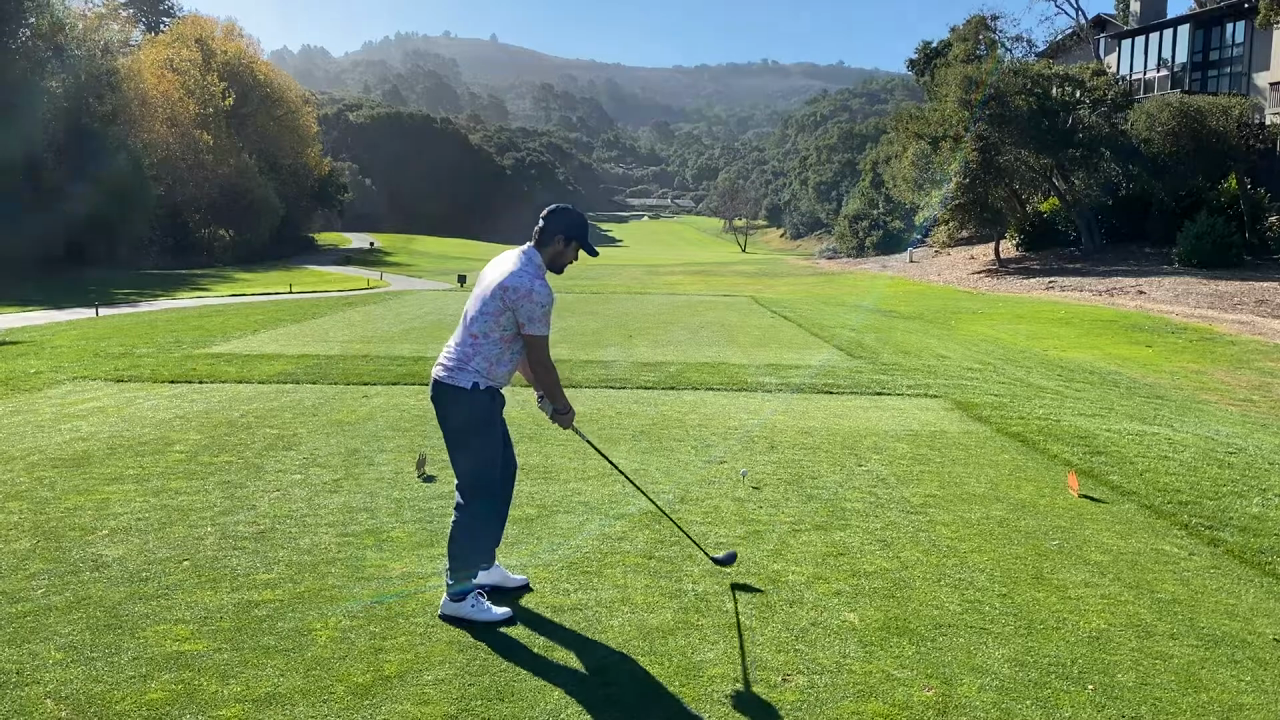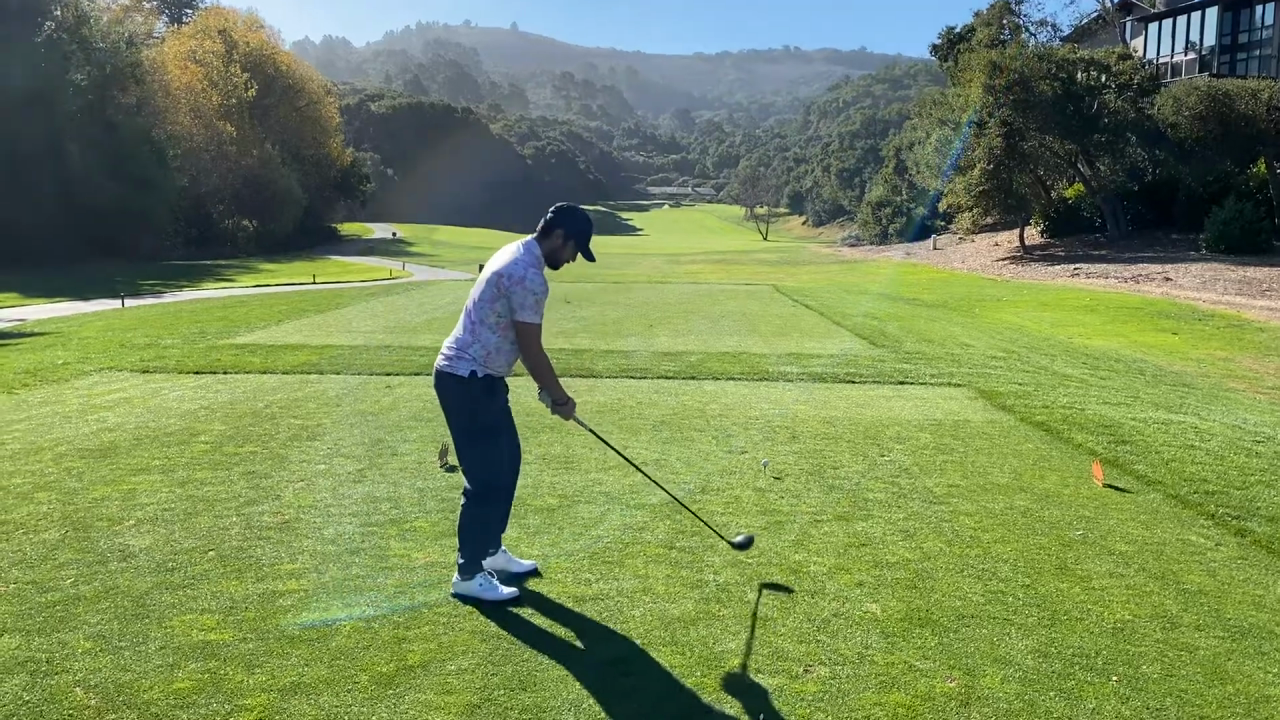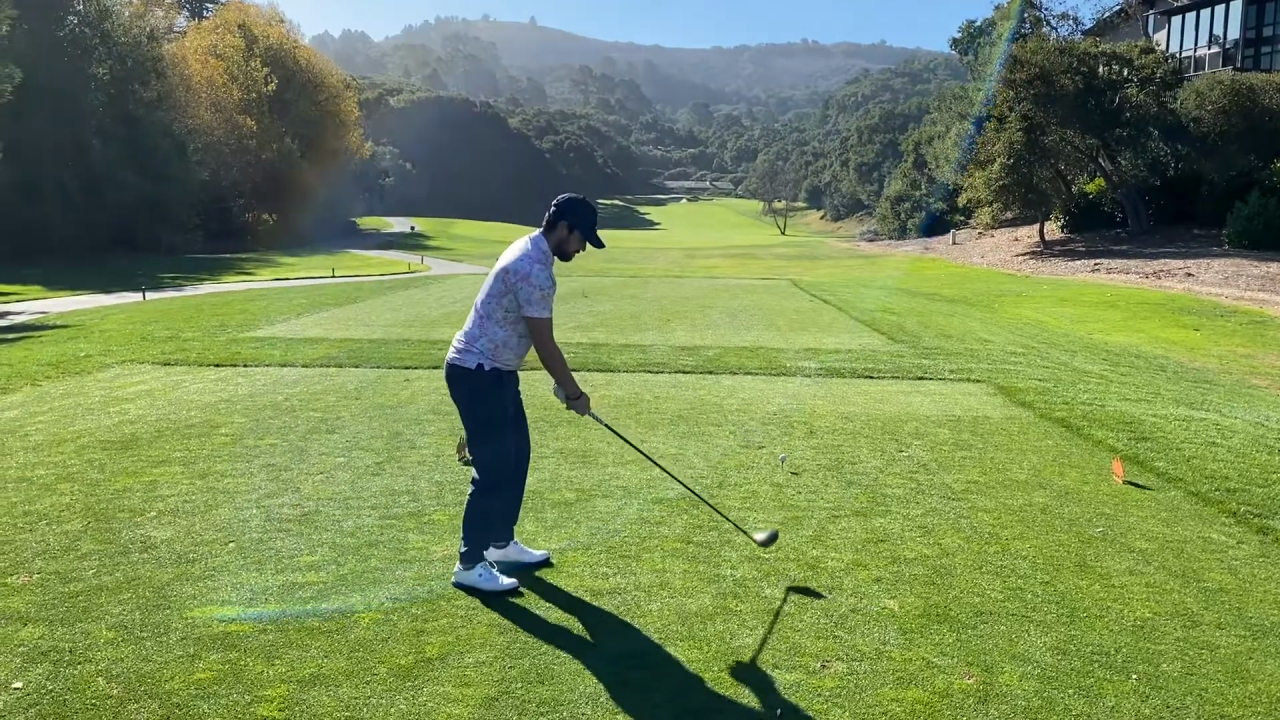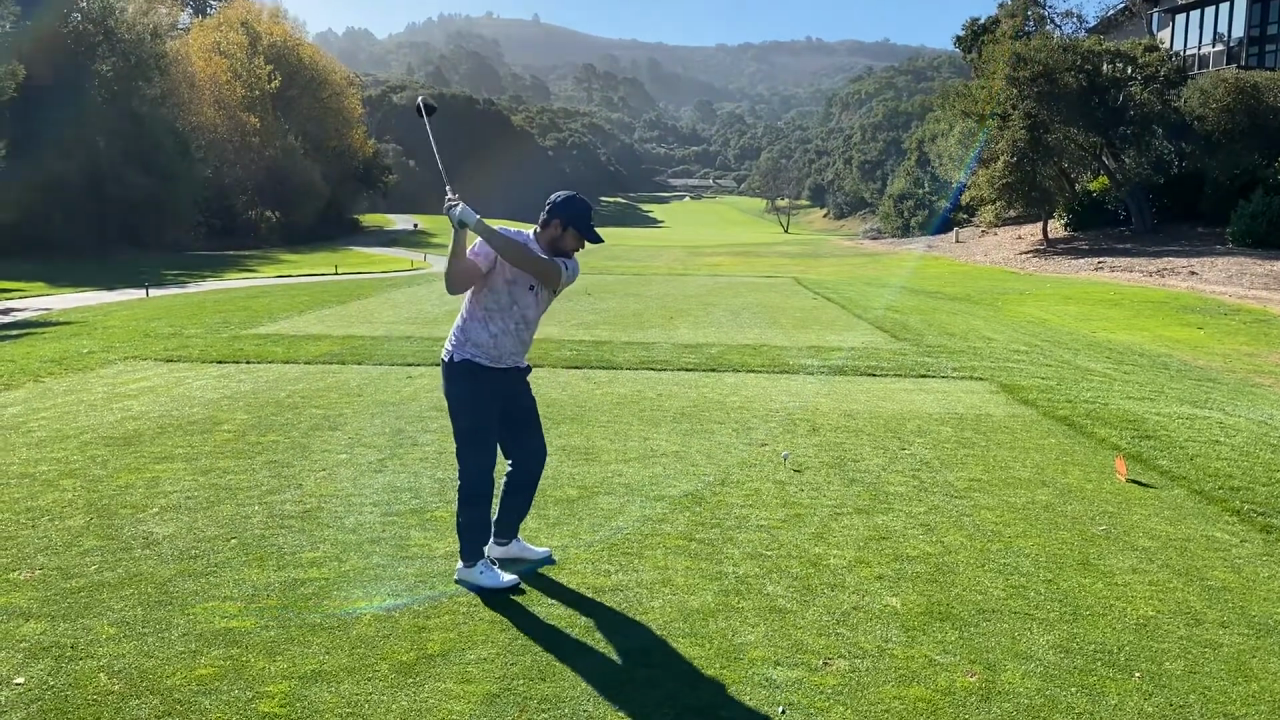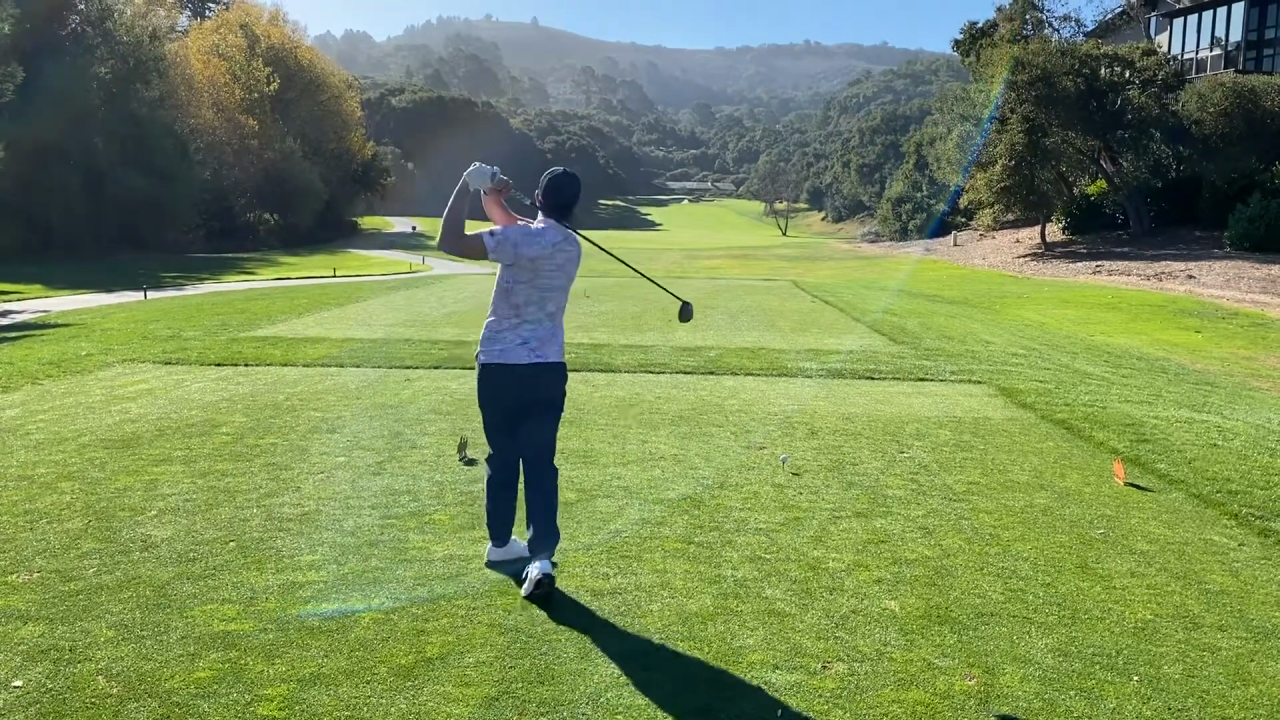
dt=1s
person 1, frame 1
left shoulder: (508, 262)
right shoulder: (533, 287)
right elbow: (540, 360)
left wrist: (541, 391)
right wrist: (563, 408)
left hip: (462, 385)
right hip: (467, 392)
left knee: (500, 474)
right knee: (477, 491)
left ankle: (482, 564)
right ankle: (458, 594)
person 1, frame 2
left shoulder: (516, 255)
right shoulder: (529, 276)
right elbow: (531, 350)
left wrist: (548, 388)
right wrist: (561, 398)
left hip: (476, 376)
right hip: (467, 380)
left knee: (506, 462)
right knee: (486, 477)
left ankle: (490, 550)
right ankle: (468, 573)
person 1, frame 3
left shoulder: (529, 252)
right shoulder: (535, 271)
left elbow: (537, 338)
right elbow: (544, 344)
left wrist: (563, 383)
right wrist: (575, 393)
left hip: (493, 370)
right hip: (476, 372)
left knee: (515, 457)
right knee: (495, 468)
left ankle: (500, 542)
right ankle: (470, 563)
person 1, frame 4
left shoulder: (565, 266)
right shoulder: (499, 240)
left elbow: (535, 266)
right elbow: (456, 285)
left wrist: (478, 225)
right wrist: (460, 236)
left hip: (511, 372)
right hip: (468, 367)
left knee: (531, 455)
right knee: (478, 466)
left ankle: (504, 539)
right ankle: (471, 561)
person 1, frame 5
left shoulder: (524, 241)
right shoulder: (571, 247)
left elbow: (449, 243)
left wrist: (468, 184)
right wrist: (491, 194)
left hip: (499, 367)
right hip: (547, 370)
left knee: (502, 458)
right knee: (540, 464)
left ankle: (500, 543)
right ankle: (542, 558)
